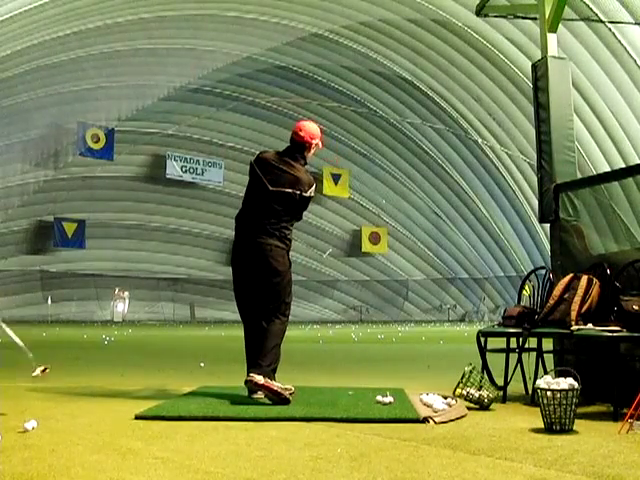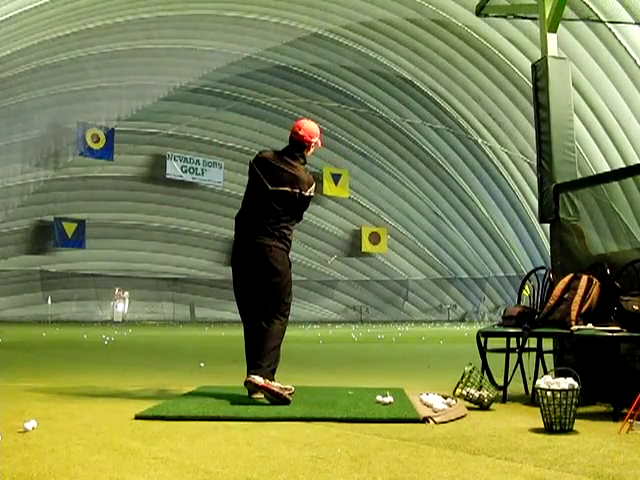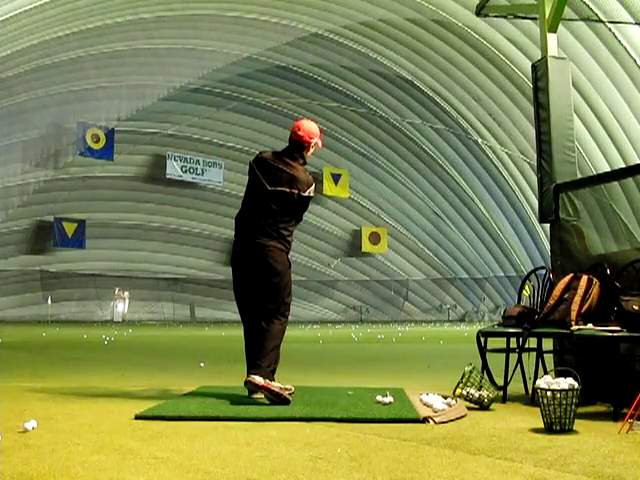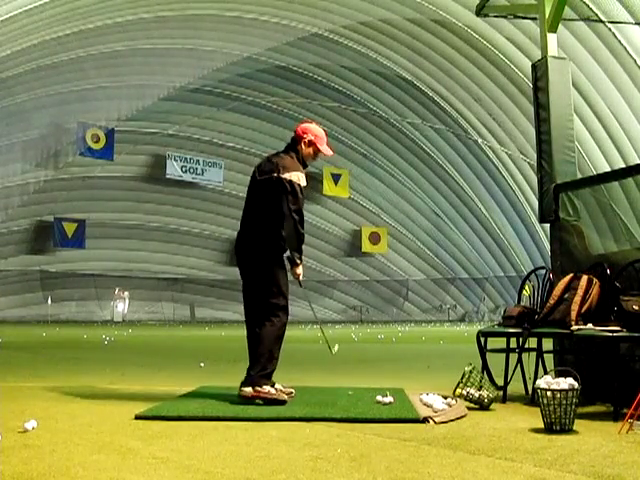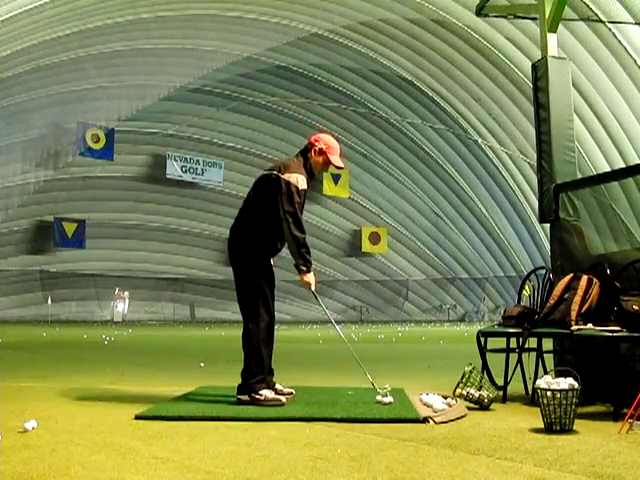
dt=0.5s
person 1, frame 1
left shoulder: (262, 159)
right shoulder: (306, 182)
left hip: (243, 244)
right hip: (272, 249)
left knee: (252, 315)
right knee: (277, 313)
left ankle: (257, 376)
right ankle: (262, 373)
person 1, frame 2
left shoulder: (261, 159)
right shoulder: (306, 181)
right elbow: (295, 217)
left hip: (243, 245)
right hip: (273, 250)
left knee: (252, 315)
right knee: (277, 314)
left ankle: (257, 377)
right ankle: (262, 374)
person 1, frame 3
left shoulder: (261, 160)
right shoulder: (305, 181)
left hip: (243, 245)
right hip: (272, 250)
left knee: (253, 315)
right knee: (276, 314)
left ankle: (258, 376)
right ankle: (261, 374)
person 1, frame 4
left shoulder: (267, 164)
right shoulder: (293, 172)
right elbow: (292, 219)
right wrist: (296, 259)
left hip: (246, 246)
right hip: (267, 250)
left knee: (257, 315)
right knee: (275, 314)
left ankle: (259, 381)
right ankle: (255, 382)
person 1, frame 5
left shoulder: (286, 169)
right shoulder: (295, 175)
right elbow: (292, 225)
right wrist: (305, 267)
left hip: (249, 245)
right hip: (251, 247)
left knee: (263, 315)
right knee: (259, 316)
left ankle: (263, 380)
right ankle: (253, 387)
